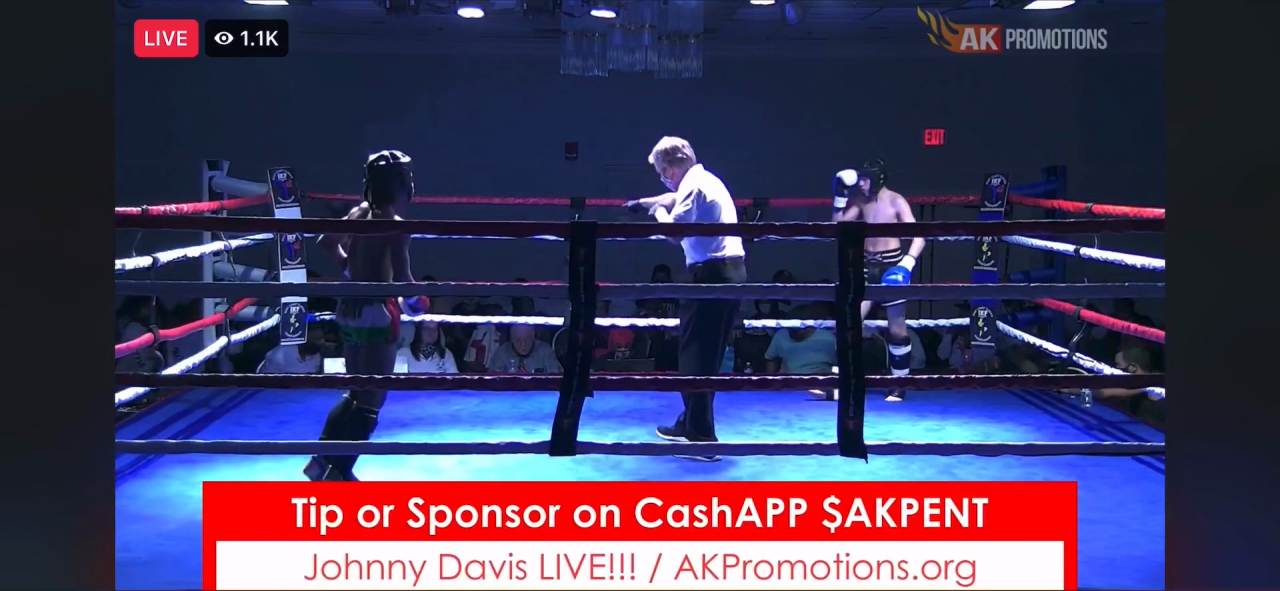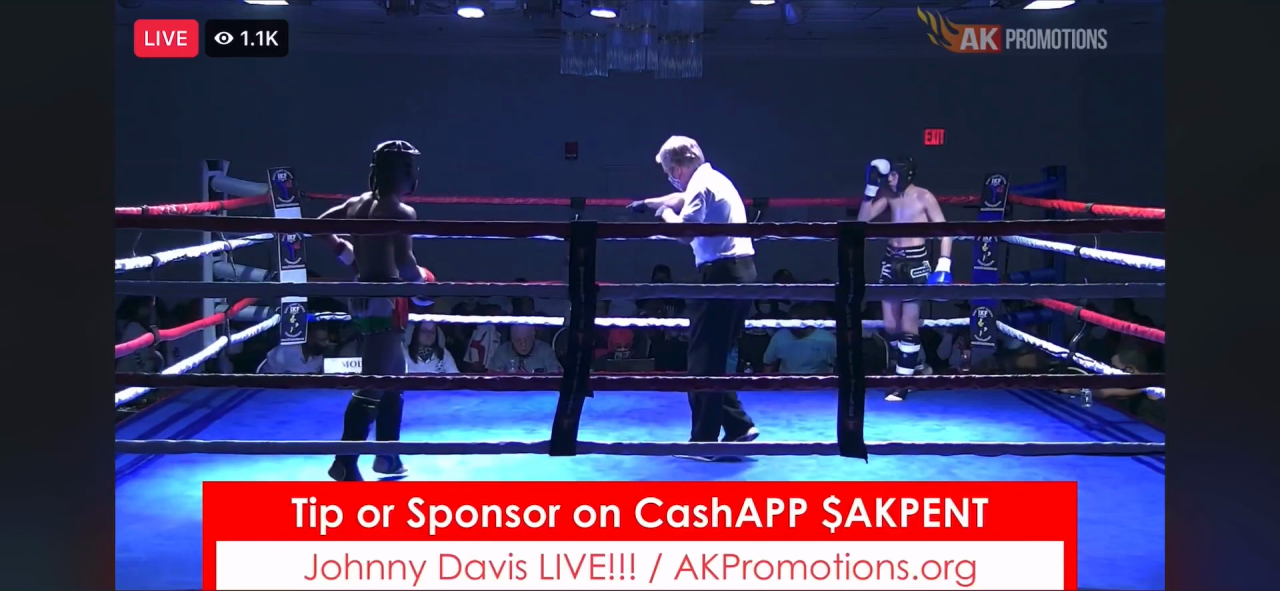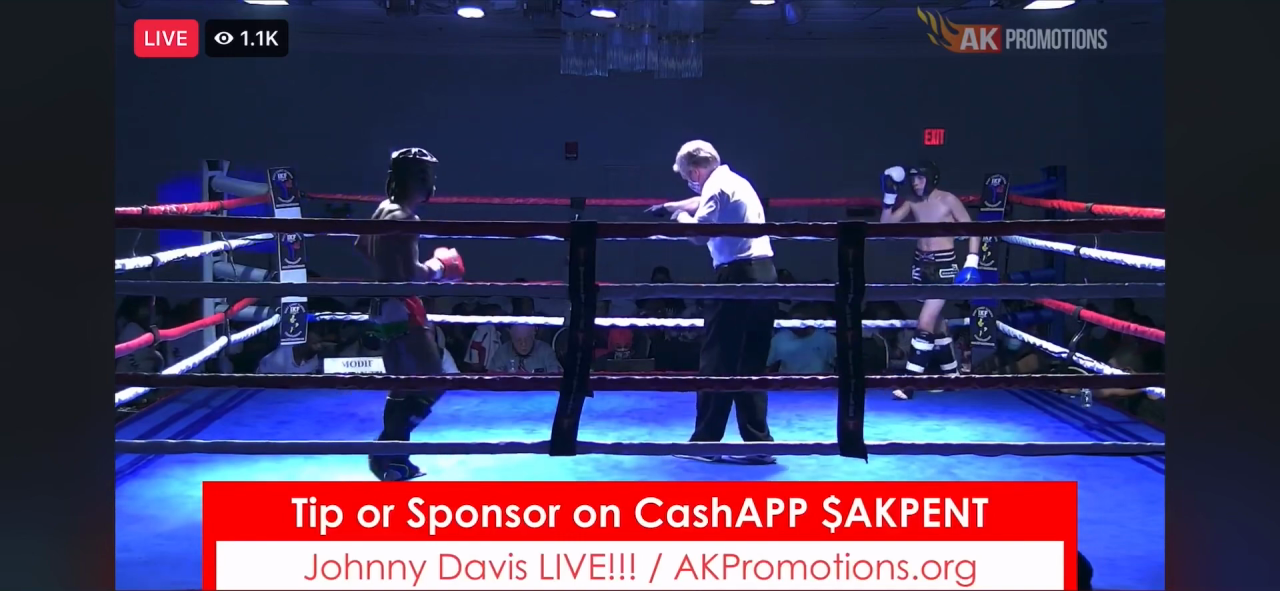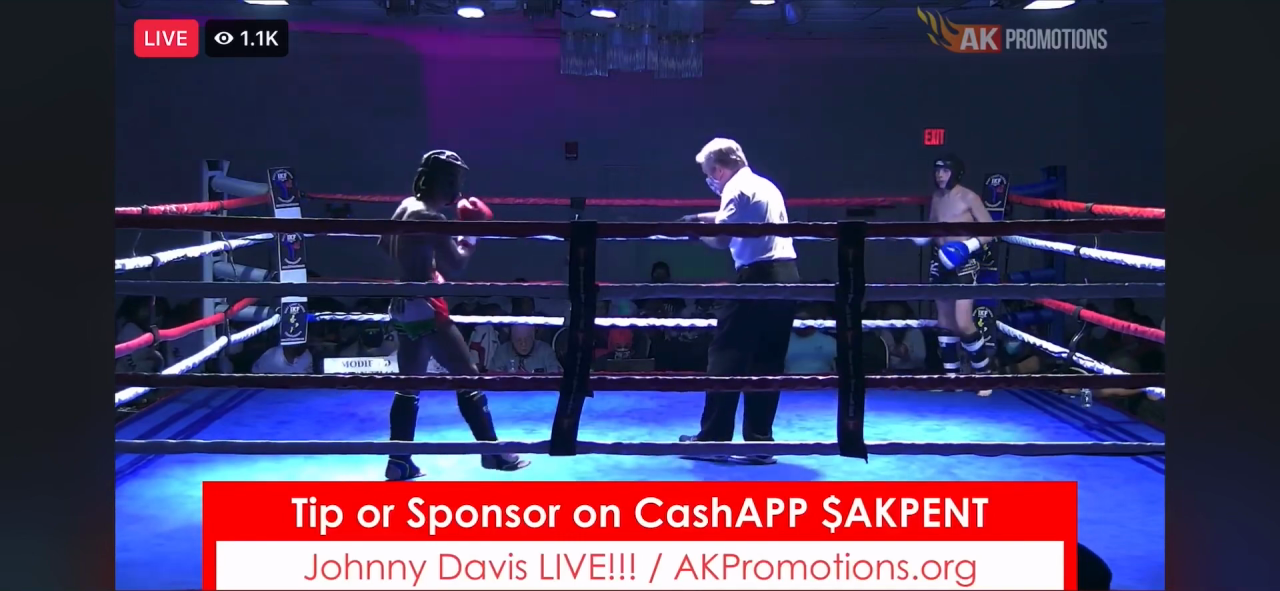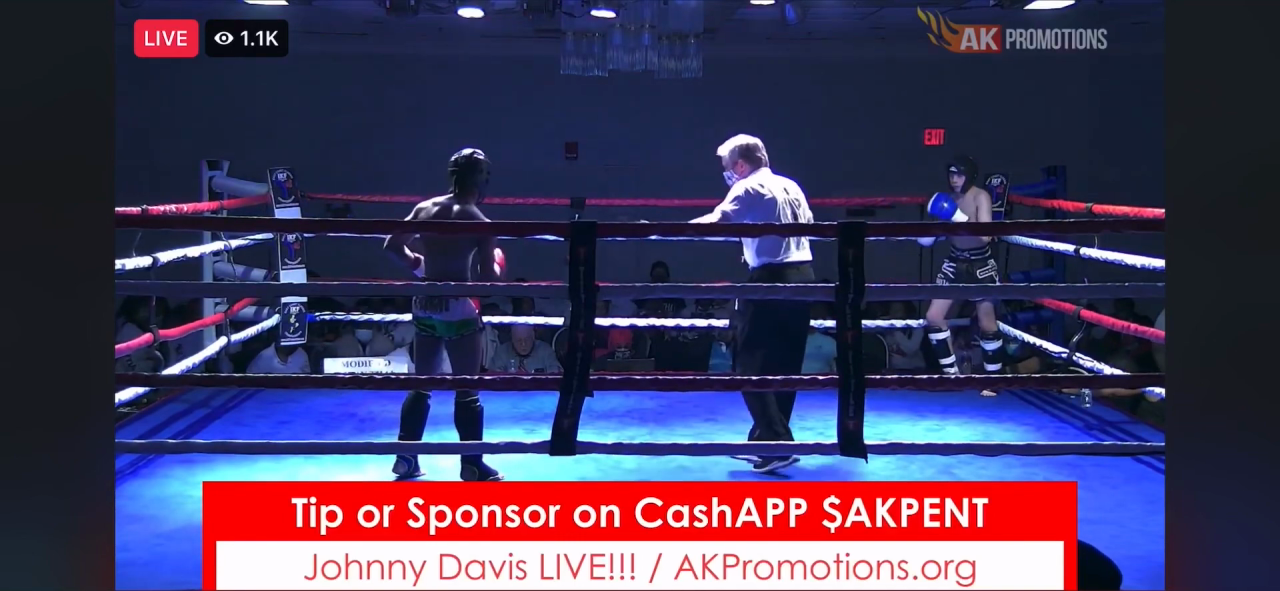
dt=0.3s
person 1, frame 1
left shoulder: (357, 213)
right shoulder: (395, 225)
left elbow: (326, 242)
right elbow: (401, 277)
right wrist: (411, 298)
left hip: (349, 310)
right hip: (376, 313)
left knee: (357, 394)
right knee: (372, 399)
left ankle: (321, 461)
right ankle: (340, 470)
person 1, frame 2
left shoulder: (358, 203)
right shoulder: (401, 213)
right elbow: (403, 264)
left wrist: (349, 252)
right wrist: (420, 282)
left hip: (363, 298)
right hip: (384, 303)
left knee: (394, 377)
right knee: (372, 389)
person 1, frame 3
left shoulder: (384, 209)
right shoulder: (404, 218)
left elbow: (363, 246)
right elbow: (410, 273)
right wrist: (438, 266)
left hip: (383, 307)
right hip: (401, 309)
left knee: (401, 388)
person 1, frame 4
left shoulder: (407, 206)
right shoulder: (428, 215)
left elbow: (385, 243)
right elbow: (455, 263)
right wrist: (469, 235)
left hip: (402, 305)
right hip: (425, 306)
left knee: (409, 387)
right knee: (467, 376)
person 1, frame 5
left shoulder: (425, 208)
right shoulder: (479, 220)
left elbow: (392, 245)
right elbow: (487, 278)
right wrist: (497, 268)
left hip: (425, 305)
right hip: (458, 308)
left knee: (421, 384)
right knee: (467, 390)
left ankle: (406, 456)
right ankle: (472, 464)
person 2, frame 1
left shoulder: (693, 185)
right shoulder: (708, 180)
right elbow: (678, 199)
left wrist: (658, 211)
right wrist: (646, 201)
left hip: (711, 274)
right hip: (731, 271)
left knee: (696, 357)
right knee: (708, 357)
left ankle: (701, 440)
right ankle: (690, 426)
person 2, frame 2
left shoulder: (701, 186)
right shoulder: (715, 180)
right elbow: (682, 199)
left wrist: (664, 213)
right wrist: (649, 202)
left hip: (721, 274)
right hip: (742, 272)
left knee: (704, 360)
right knee: (716, 359)
left ankle: (703, 441)
right ankle: (739, 427)
person 2, frame 3
left shoulder: (716, 186)
right shoulder: (735, 182)
left elbow: (699, 233)
right elbow: (703, 204)
left wrist: (680, 215)
right wrist: (668, 206)
left hip: (739, 276)
right hip: (762, 274)
left knee: (717, 361)
right knee: (749, 366)
left ankle: (705, 441)
right ankle: (758, 441)
person 2, frame 4
left shoulder: (737, 189)
right shoulder: (764, 185)
left elbow: (720, 238)
left wrist: (700, 227)
right wrist: (704, 217)
left hip: (758, 277)
right hip: (786, 275)
left knee: (726, 358)
right knee: (767, 365)
left ankle: (713, 437)
right ankle: (758, 441)
person 2, frame 5
left shoulder: (748, 188)
right shoulder: (791, 186)
left elbow: (712, 224)
right elbow: (808, 222)
left hip: (771, 280)
right hip: (802, 276)
left knee: (752, 367)
right knee: (784, 367)
left ankle: (776, 444)
right ankle: (771, 440)
person 3, frame 1
left shoulder: (896, 201)
right shoulder: (862, 201)
left elbow: (918, 237)
left wrist: (905, 264)
right wrist: (841, 197)
left hip: (891, 266)
right hip: (867, 266)
left knee: (896, 330)
left ankle: (898, 387)
person 3, frame 2
left shoulder: (924, 197)
right shoulder: (889, 196)
left elbow: (945, 232)
right elbow: (863, 219)
left wrist: (944, 264)
right wrist: (871, 187)
left hip: (915, 262)
right hip: (891, 261)
left knee: (908, 327)
right knee: (891, 327)
left ankle: (901, 385)
right ankle: (915, 368)
person 3, frame 3
left shoulder: (949, 200)
right shoulder: (911, 201)
right elbow: (885, 225)
left wrist: (971, 262)
right wrist: (890, 195)
left hip: (944, 265)
right hip: (921, 264)
left knee: (925, 324)
right knee: (936, 325)
right ankle: (951, 376)
person 3, frame 4
left shoulder: (969, 197)
right shoulder: (935, 197)
left wrist: (970, 245)
right wrist: (925, 238)
left hip: (963, 263)
right hip: (941, 261)
left knee: (963, 325)
right knee: (945, 324)
left ankle: (983, 376)
right ankle: (952, 376)
person 3, frame 5
left shoulder: (981, 196)
right shoulder: (952, 198)
left elbow: (985, 234)
left wrist: (957, 216)
left hip: (980, 264)
right hip: (954, 262)
left knee: (987, 326)
right knee: (934, 317)
right ankle: (951, 373)
